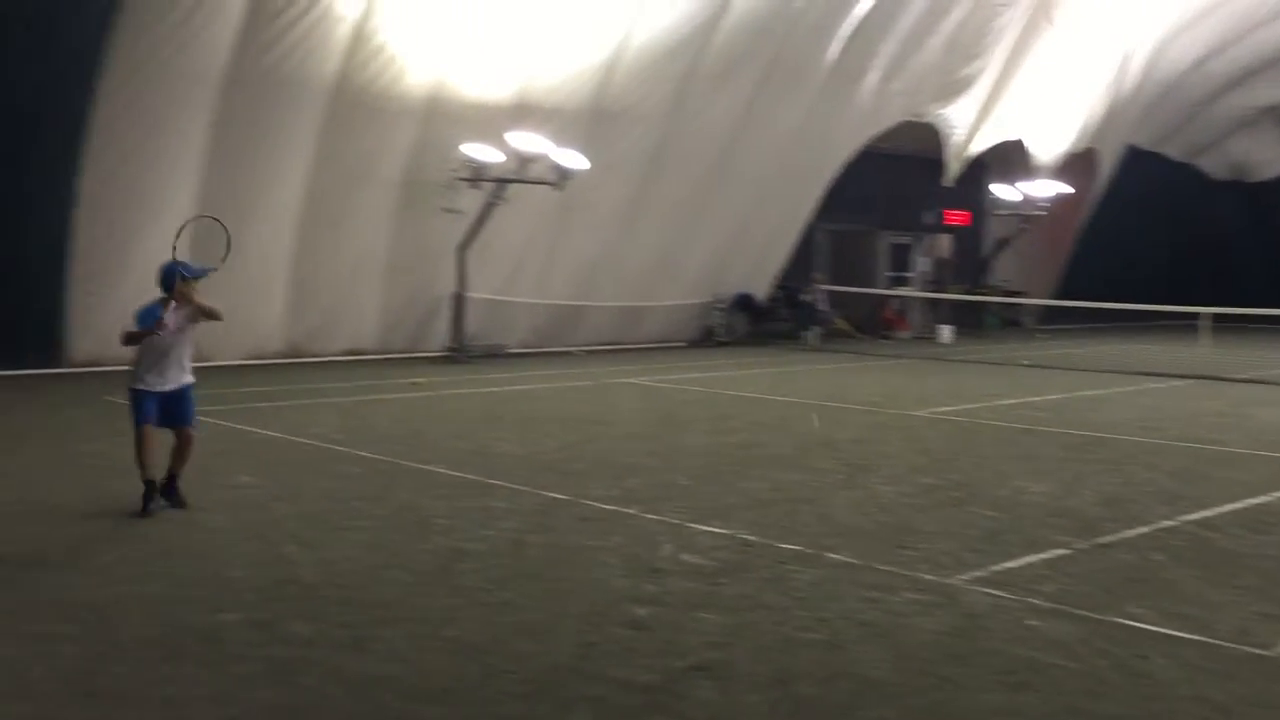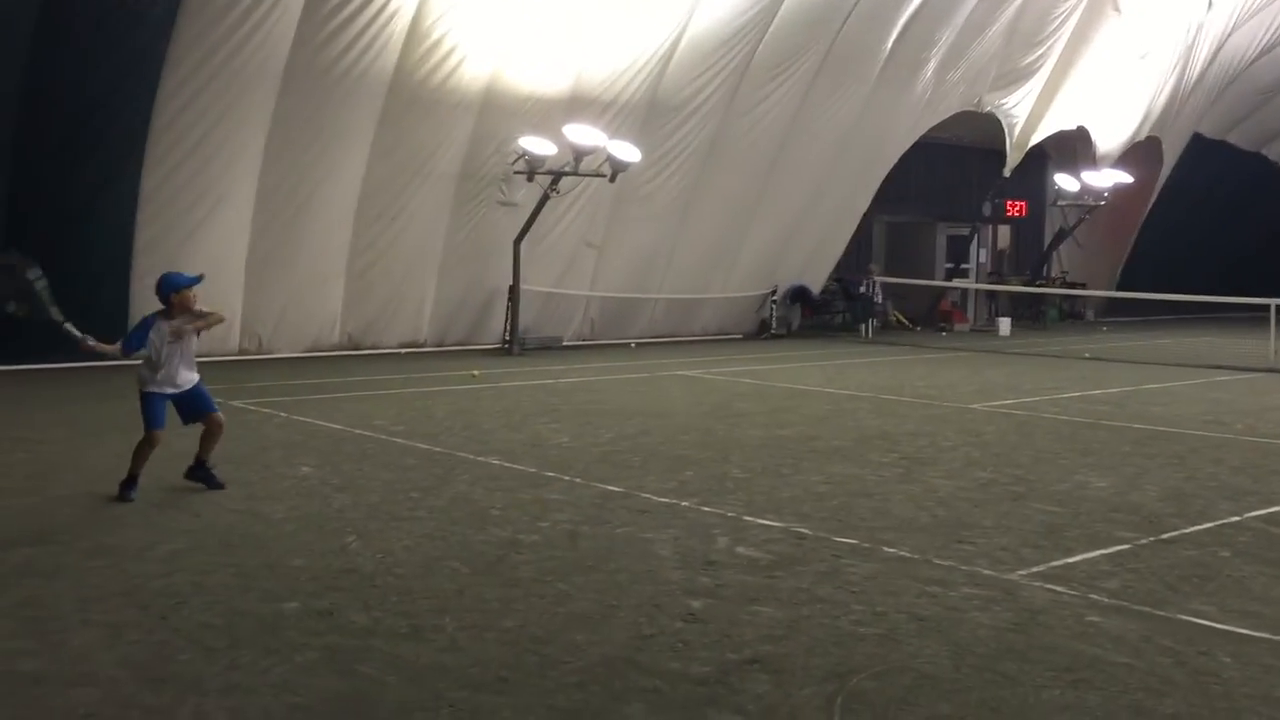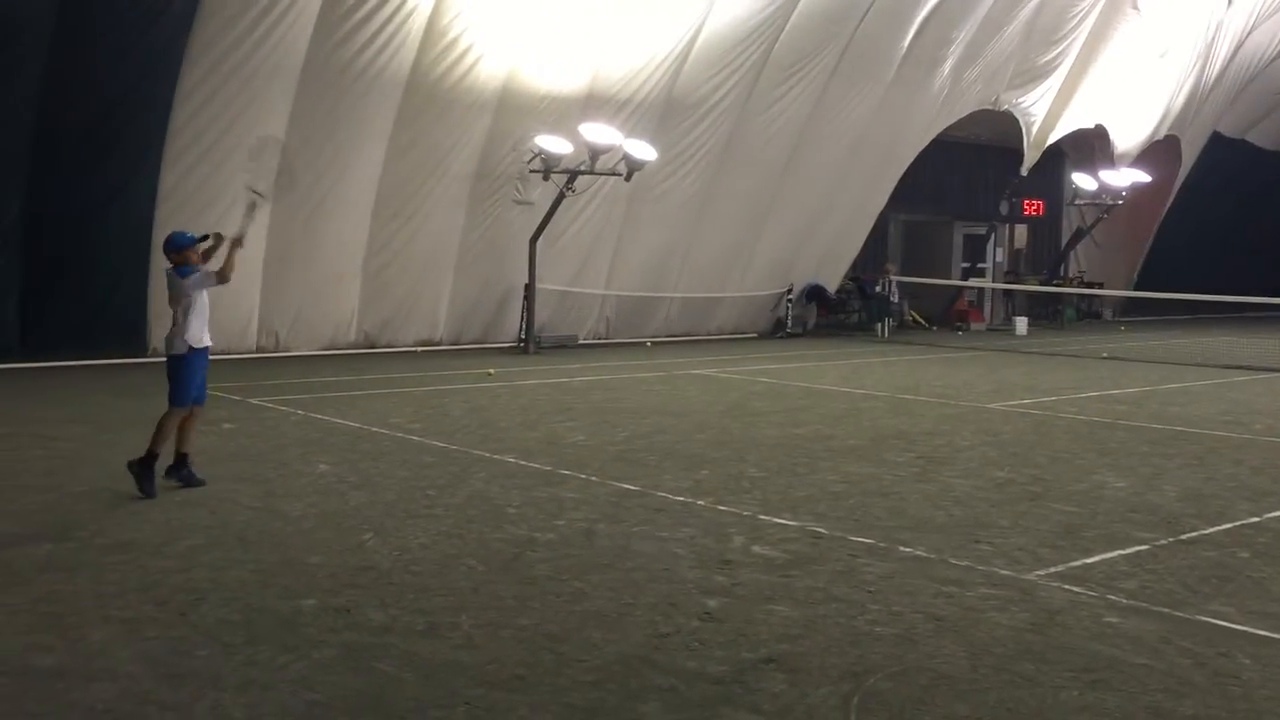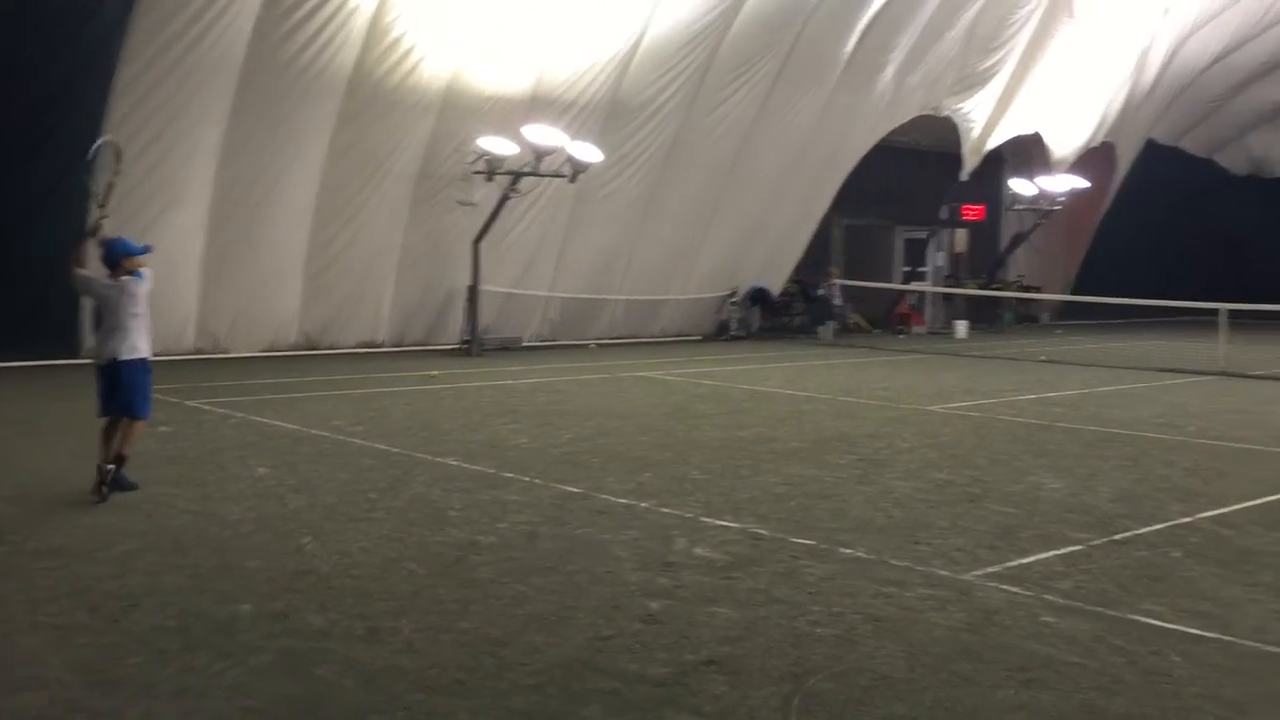
dt=0.4s
person 1, frame 1
left shoulder: (190, 308)
right shoulder: (152, 311)
left elbow: (217, 316)
right elbow: (126, 340)
left wrist: (195, 300)
right wrist: (148, 332)
left hip: (179, 382)
right hip: (146, 384)
left knee: (186, 436)
right knee: (145, 433)
left ankle: (170, 484)
right ankle: (150, 488)
person 1, frame 2
left shoulder: (192, 316)
right shoulder: (149, 325)
left elbow: (218, 317)
right elbow: (121, 351)
left wrist: (194, 327)
right wrist: (96, 346)
left hip: (187, 382)
right hip: (154, 387)
left knee: (216, 422)
right knee: (153, 437)
left ankle: (199, 467)
right ankle: (130, 481)
person 1, frame 3
left shoulder: (182, 272)
right shoulder: (185, 275)
left elbow: (199, 263)
right elbow: (224, 277)
left wrist: (214, 244)
right wrist: (233, 247)
left hip: (193, 348)
right hip: (187, 350)
left knee: (193, 406)
right knee: (179, 408)
left ankle: (181, 464)
right ankle: (146, 463)
person 1, frame 4
left shoulder: (98, 285)
right shoulder: (140, 281)
left elbow: (76, 268)
right elbow: (142, 268)
left wrist: (89, 239)
right wrist: (107, 243)
left hip: (105, 360)
right hip: (133, 360)
left knee: (114, 417)
right knee: (137, 418)
left ankle: (107, 472)
right ankle: (113, 467)
